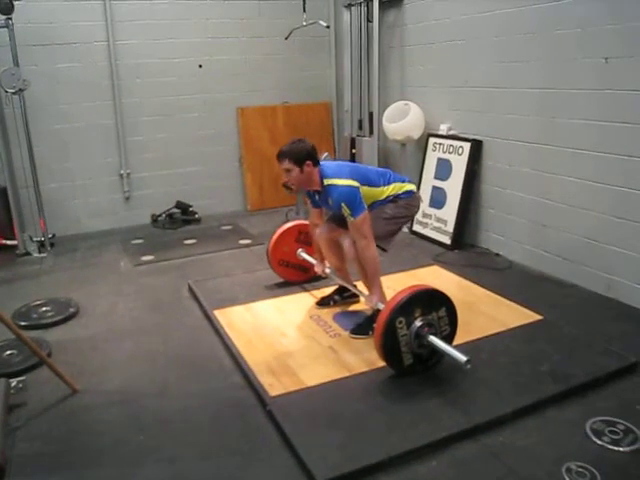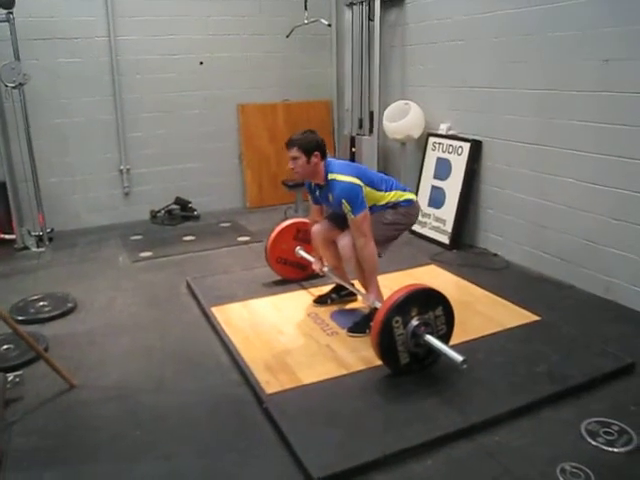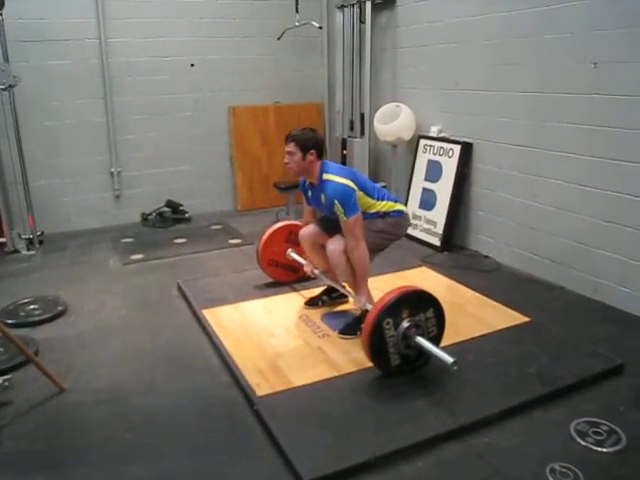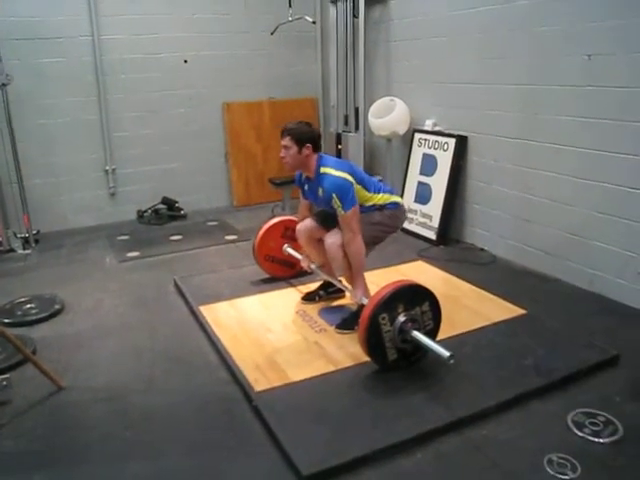
dt=0.3s
person 1, frame 1
left shoulder: (341, 189)
right shoulder: (312, 182)
left elbow: (365, 241)
right elbow: (316, 224)
left wrist: (375, 293)
right wrist: (320, 260)
left hip: (401, 198)
right hip: (374, 197)
left knee: (352, 244)
right knee: (324, 233)
left ankle: (381, 309)
right ankle: (347, 289)
person 1, frame 2
left shoulder: (344, 186)
right shoulder: (313, 180)
left elbow: (364, 239)
right elbow: (316, 219)
left wrist: (372, 291)
right wrist: (318, 258)
left hip: (400, 206)
right hip: (372, 205)
left knee: (347, 245)
right knee: (319, 233)
left ankle: (378, 309)
right ankle: (345, 288)
person 1, frame 3
left shoulder: (337, 188)
right shoulder: (307, 181)
left elbow: (356, 243)
right elbow: (308, 220)
left wrist: (363, 293)
right wrist: (309, 260)
left hip: (390, 217)
right hip: (360, 214)
left knee: (336, 250)
right knee: (307, 235)
left ankle: (369, 312)
right ankle: (336, 290)
person 1, frame 4
left shoulder: (334, 181)
right shoulder: (303, 175)
left elbow: (353, 236)
right elbow: (304, 215)
left wrist: (359, 287)
right wrist: (306, 255)
left hip: (386, 209)
right hip: (357, 207)
left knee: (334, 243)
right knee: (304, 231)
left ankle: (366, 306)
right ankle: (333, 285)
